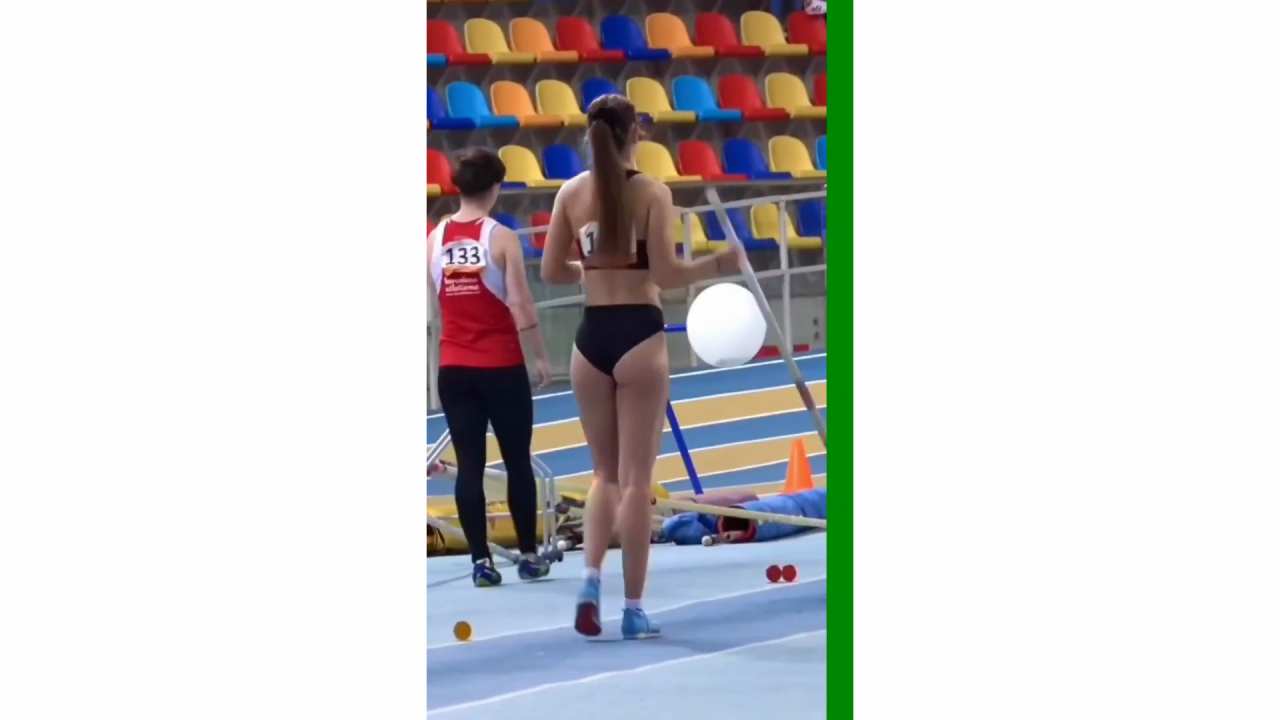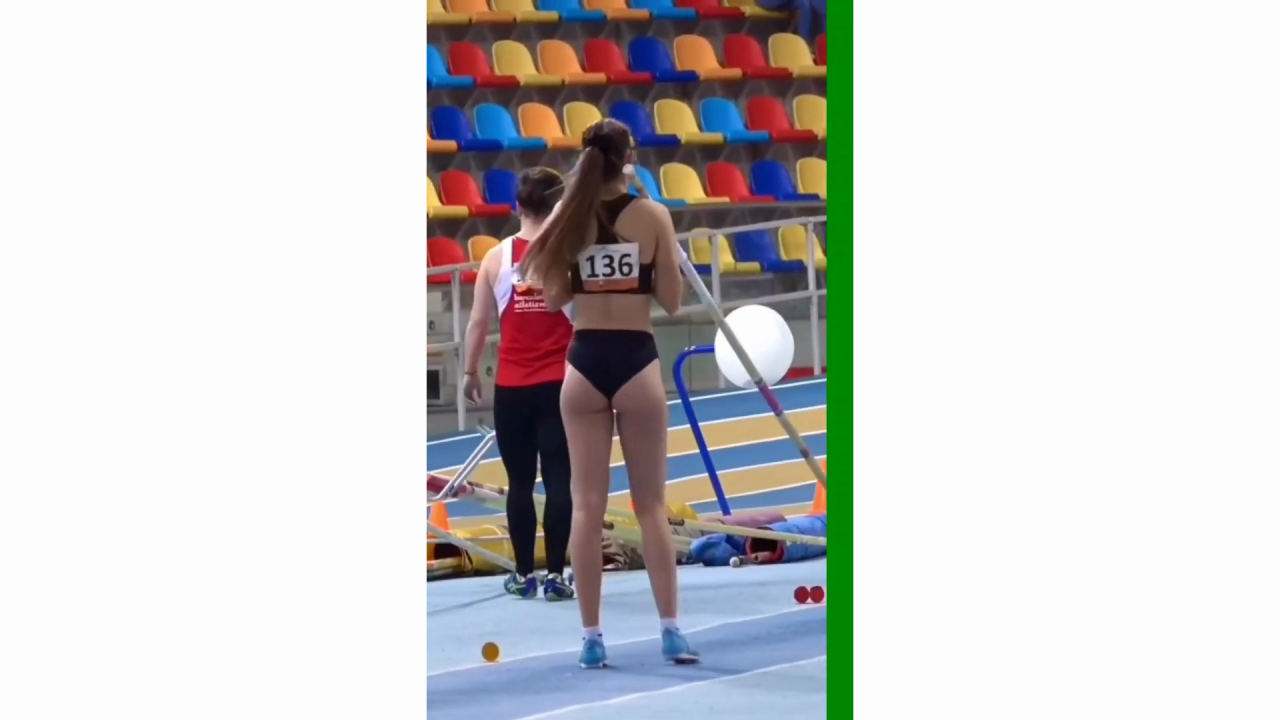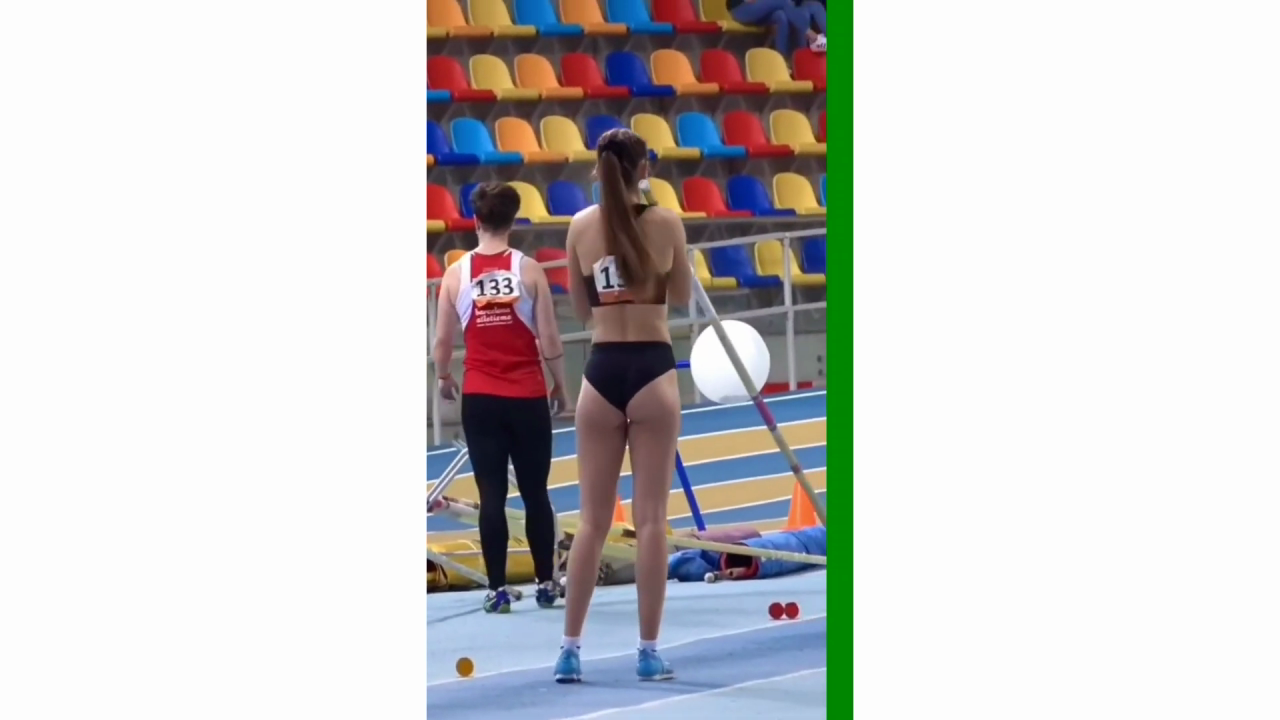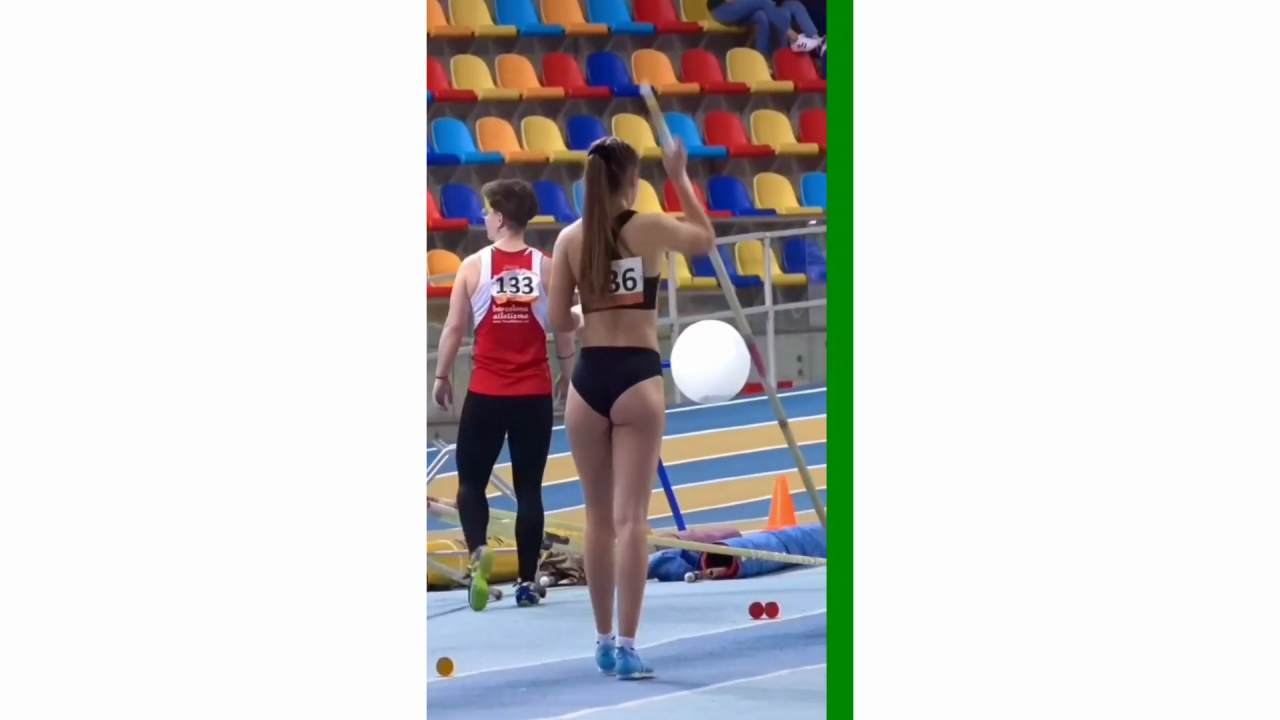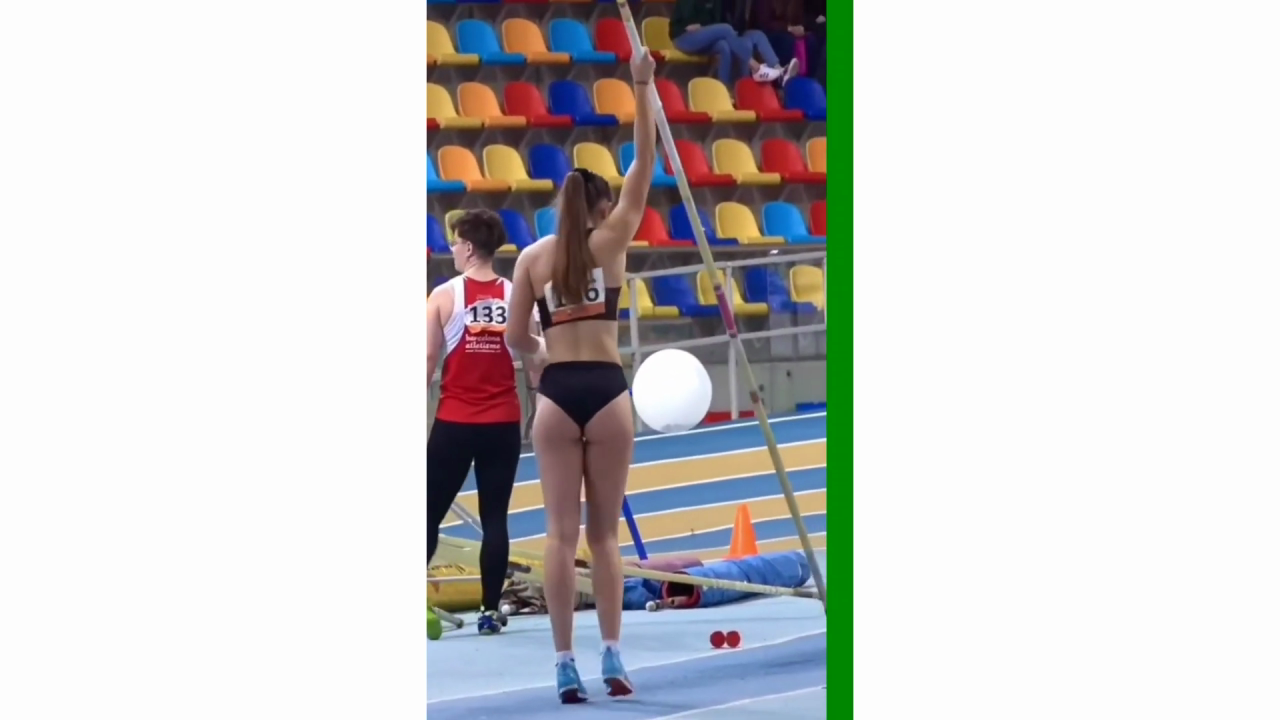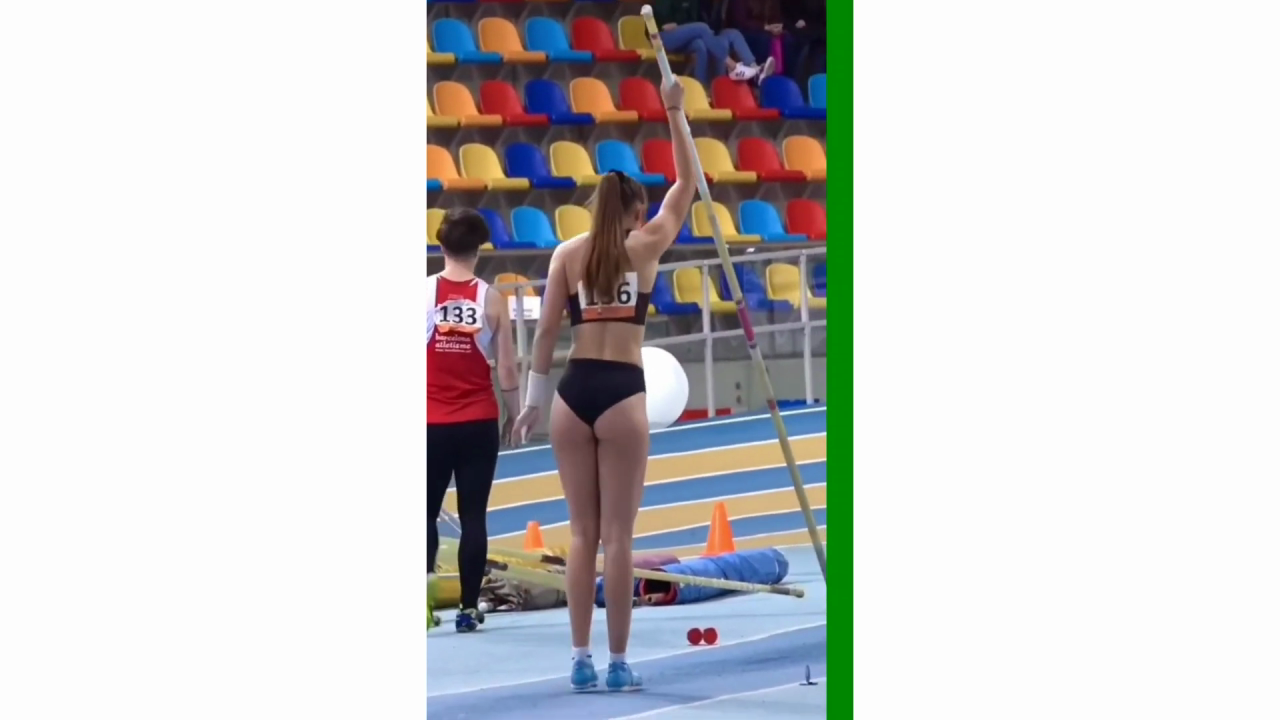
dt=0.7s
person 1, frame 1
left shoulder: (571, 192)
right shoulder: (653, 192)
left elbow: (552, 270)
right elbow: (666, 274)
right wrist: (717, 264)
left hip: (592, 337)
right hip: (639, 336)
left knee: (606, 476)
right knee: (635, 480)
left ankle: (592, 578)
right ankle: (632, 608)
person 1, frame 2
left shoulder: (564, 215)
right shoulder: (652, 215)
left elbow: (557, 294)
right elbow: (674, 302)
left hip: (585, 364)
right hip: (636, 362)
left knee: (589, 505)
right knee: (651, 505)
left ankle: (591, 637)
right ankle: (671, 629)
person 1, frame 3
left shoulder: (580, 225)
right shoulder: (667, 222)
left elbow: (581, 309)
right elbow: (682, 296)
left hip: (602, 373)
right hip: (652, 371)
left knee: (592, 519)
right knee: (650, 519)
left ankle: (569, 649)
right ankle: (649, 651)
person 1, frame 4
left shoulder: (570, 236)
right shoulder: (652, 229)
left elbow: (558, 321)
right elbow: (708, 233)
right wrist: (679, 172)
left hip: (587, 381)
right hip: (638, 378)
left knee: (600, 519)
right knee: (629, 519)
left ankle: (605, 641)
right ankle: (627, 644)
person 1, frame 5
left shoulder: (532, 256)
right shoulder: (612, 239)
left elbow: (517, 339)
right elbow: (644, 163)
right wrist: (641, 86)
left hip: (558, 396)
right hip: (607, 394)
left knee: (561, 532)
right knee: (604, 532)
left ankle: (566, 663)
right ankle: (610, 653)
person 1, frame 6
left shoulder: (567, 252)
right shoulder: (648, 244)
left elbow: (546, 330)
right elbow: (687, 184)
left wrist: (534, 396)
right wrist: (675, 113)
left hip: (574, 392)
right hip: (622, 393)
left knee: (582, 532)
right knee: (617, 535)
left ankle: (581, 658)
right ankle: (618, 662)
person 2, frame 1
left shoulder: (436, 238)
right shoulder: (501, 238)
right elbow: (520, 305)
right wrist: (541, 357)
left hip: (453, 368)
right hip: (501, 366)
left knee: (469, 465)
right knee: (517, 461)
left ankle: (481, 559)
right ankle: (528, 554)
person 2, frame 2
left shoulder: (496, 257)
left elbow: (478, 323)
left wrist: (470, 373)
left hip: (511, 386)
right hip: (558, 384)
left knee: (519, 482)
right knee: (556, 481)
left ankle: (524, 574)
right ankle: (554, 573)
person 2, frame 3
left shoulder: (456, 273)
right shoulder: (529, 269)
left elbow: (443, 339)
right elbow: (548, 337)
left wrist: (444, 378)
right wrist: (560, 385)
left hip: (479, 397)
right hip: (528, 396)
left knee: (492, 494)
right knee: (535, 493)
left ankle: (497, 588)
right ankle: (545, 583)
person 2, frame 4
left shoulder: (473, 266)
right shoulder: (547, 267)
left elbow: (453, 328)
right elbow: (564, 334)
left wrist: (441, 376)
right wrist: (568, 377)
left hip: (486, 393)
right hip: (535, 394)
left knee: (472, 482)
right knee: (528, 489)
left ankle: (479, 554)
right ankle: (527, 581)
person 2, frame 5
left shoulder: (444, 295)
right shoulder: (516, 297)
left elbow: (427, 359)
left hip: (455, 422)
right hip: (503, 423)
left knee: (431, 511)
right knee: (494, 519)
right ankle: (490, 610)
person 2, frame 6
left shoulder: (422, 294)
right shoulder: (492, 300)
right elbow: (507, 368)
right wrist: (513, 414)
left hip: (432, 422)
right hip: (479, 423)
left knee: (426, 513)
right knee: (473, 517)
left ankle: (425, 579)
right ankle: (469, 608)
